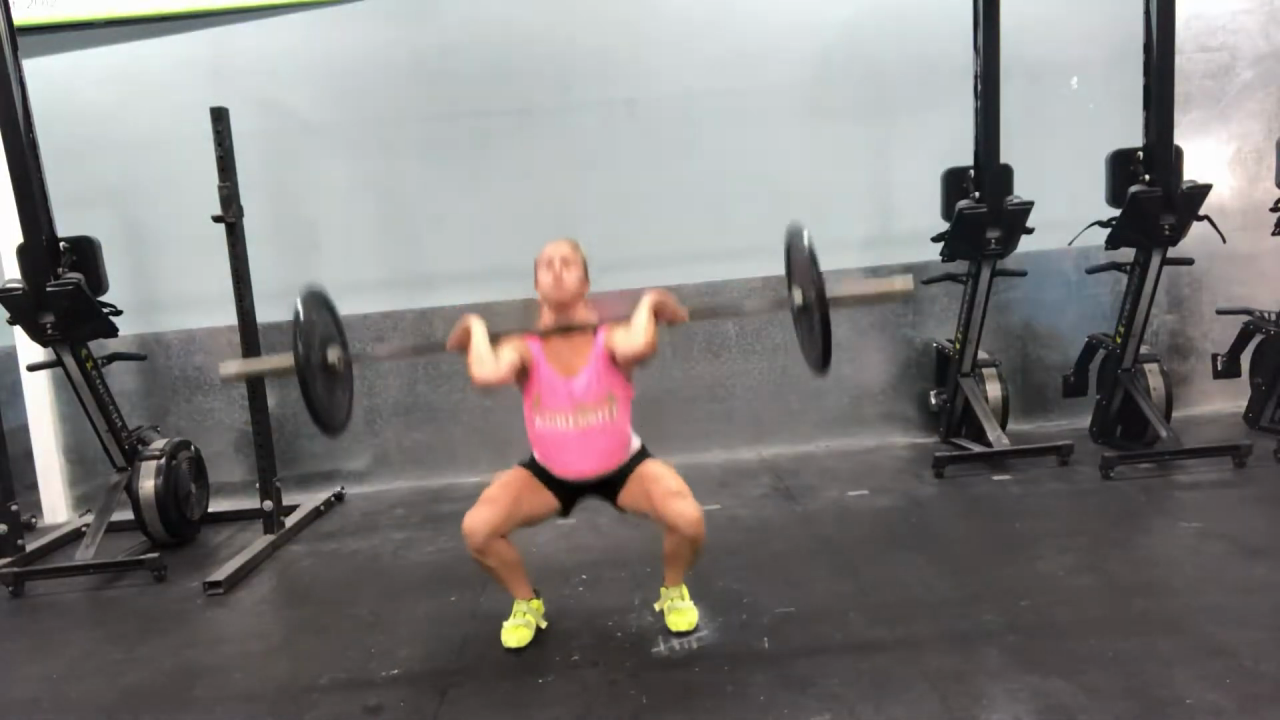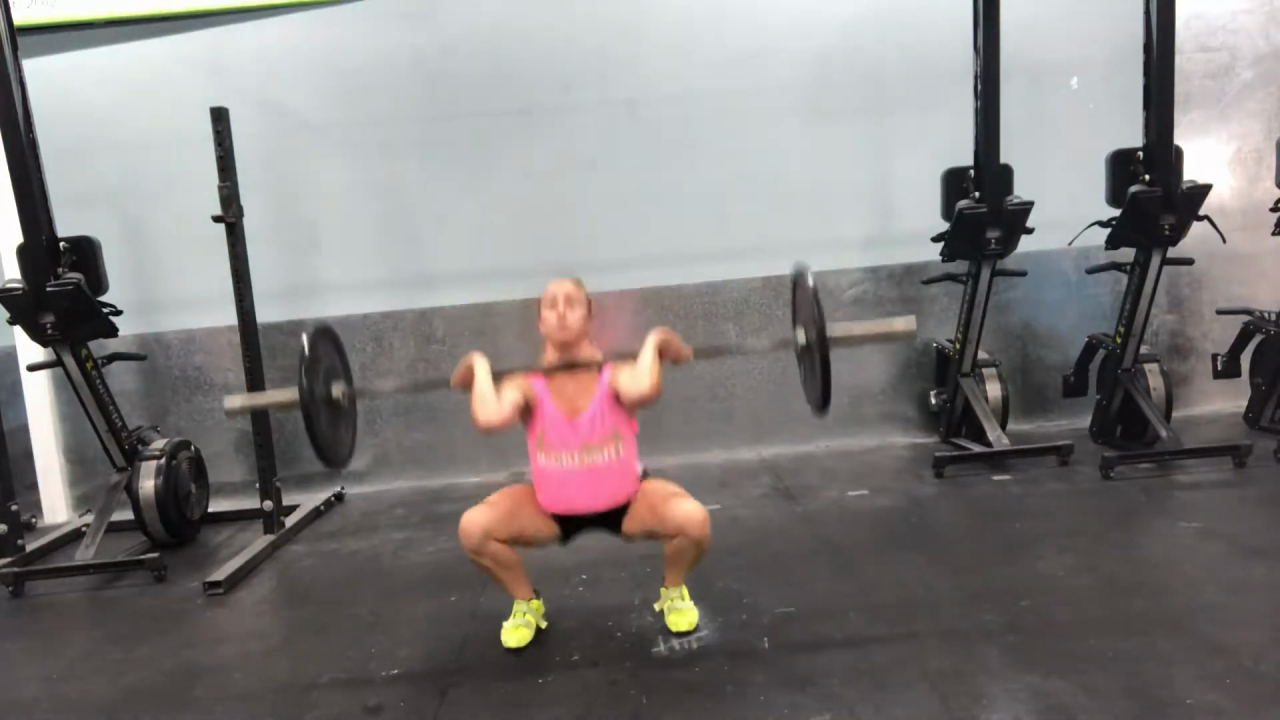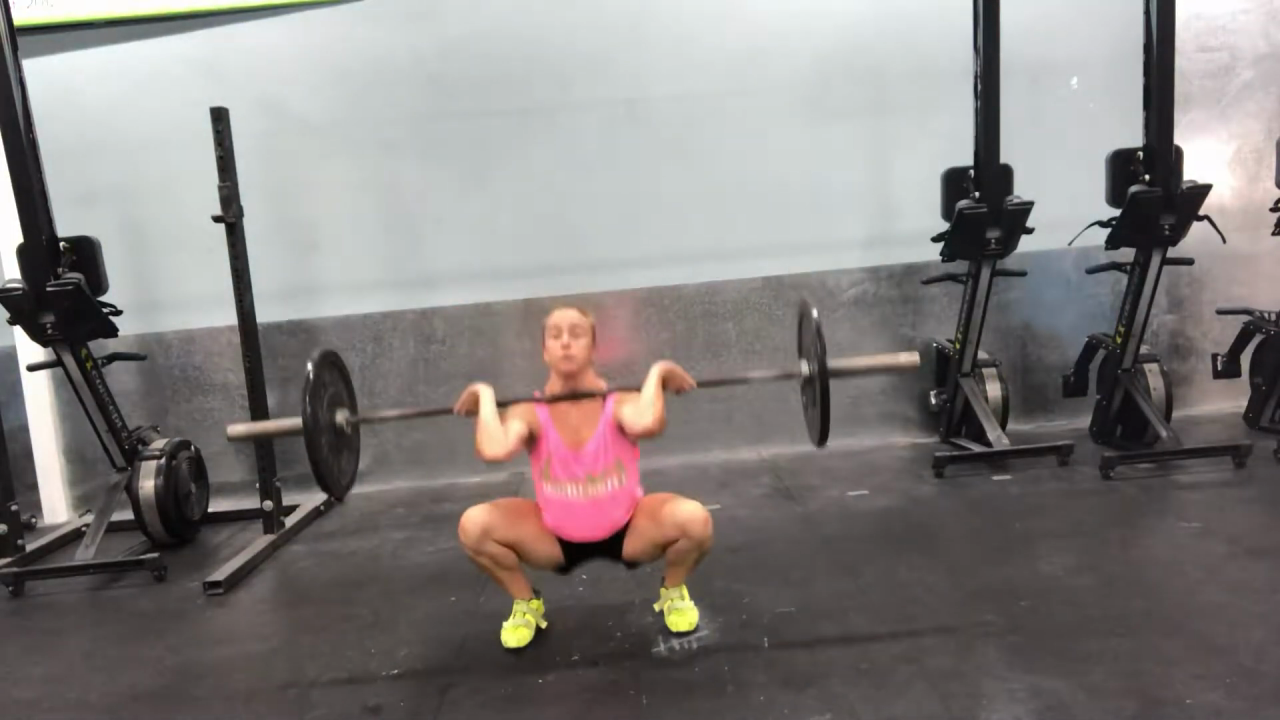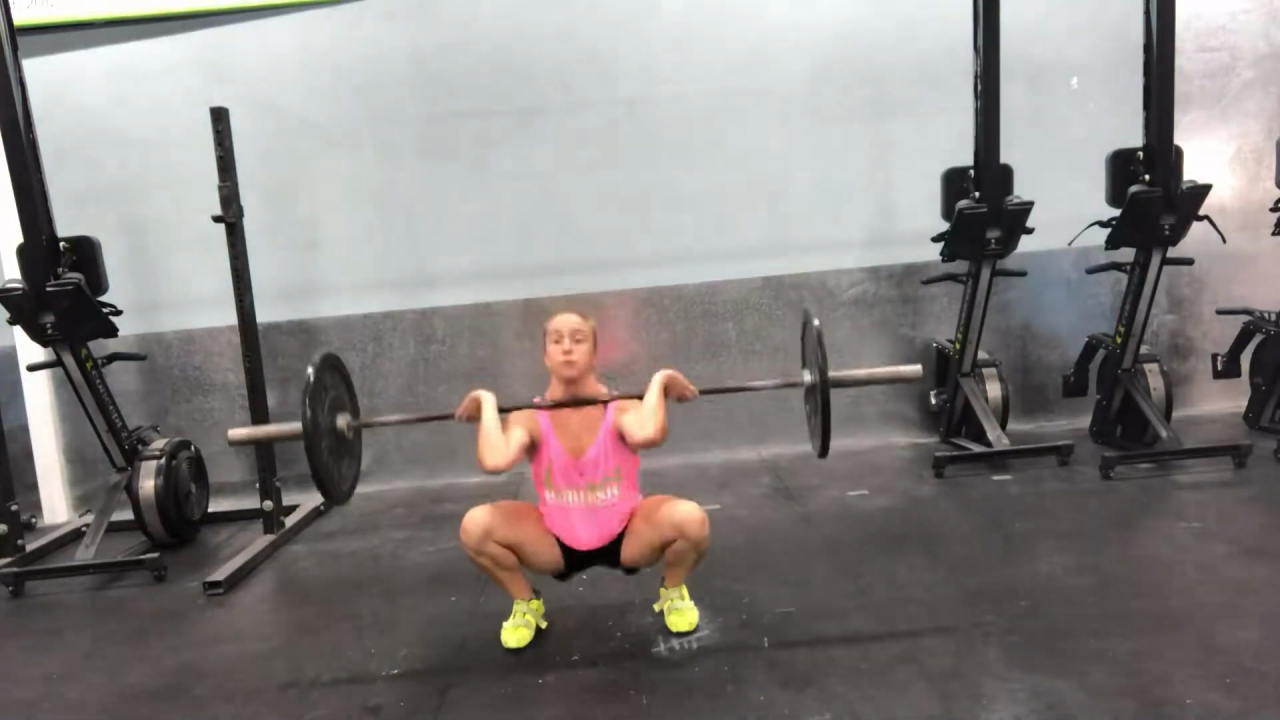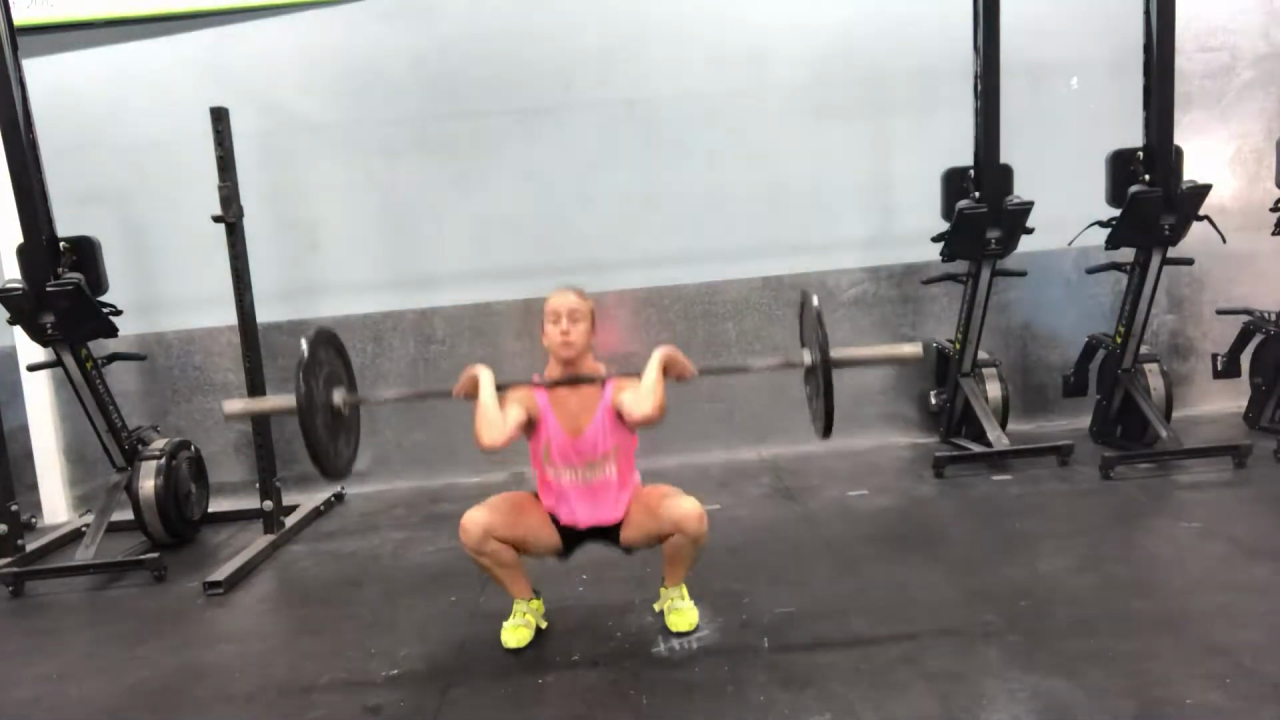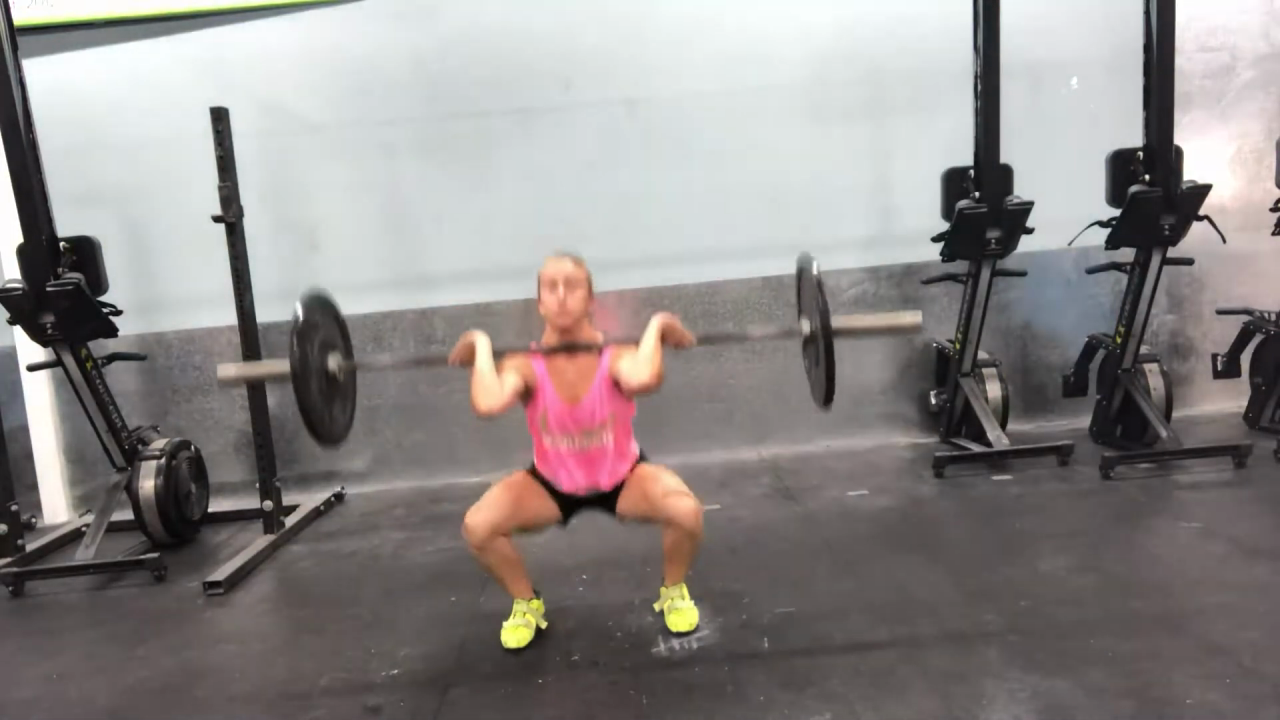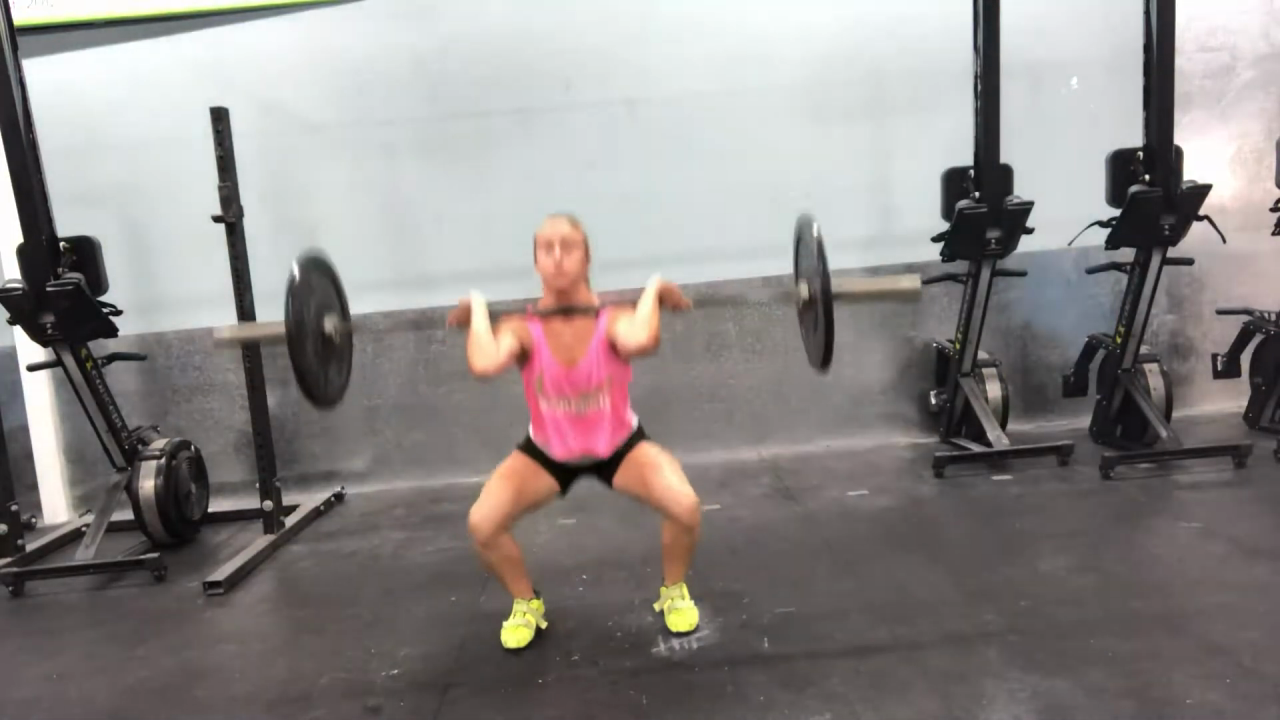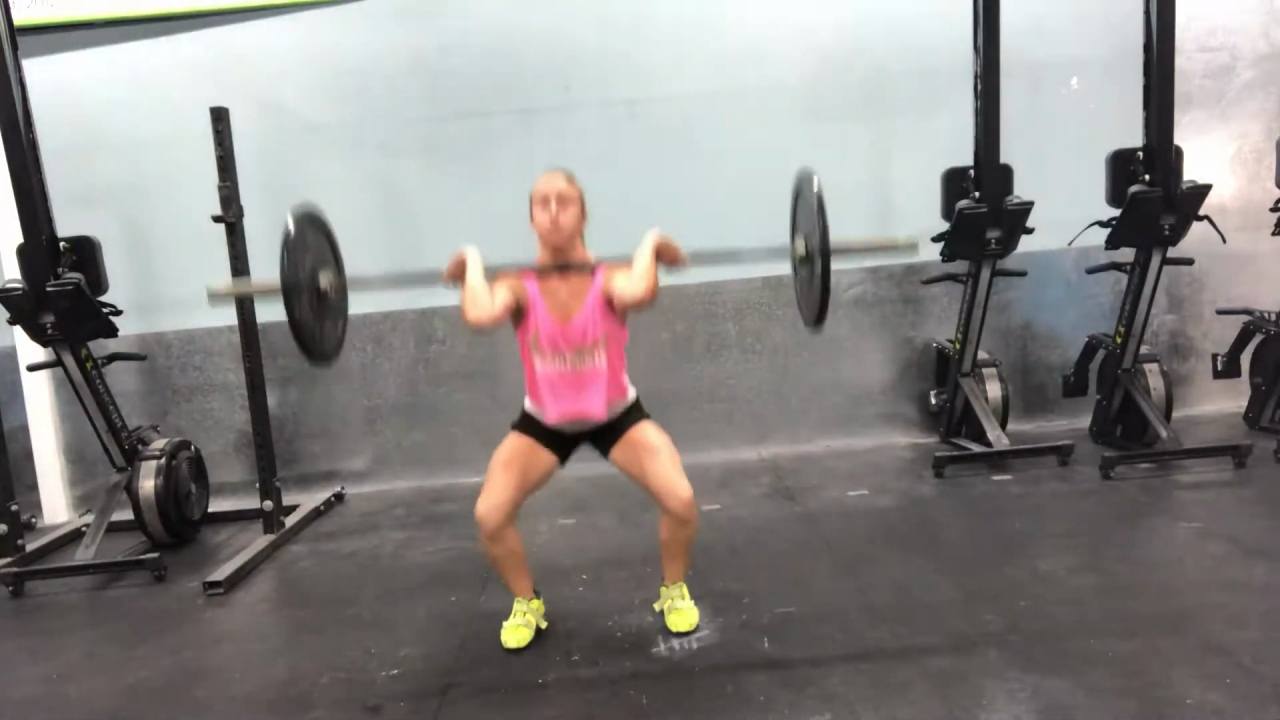
dt=0.1s
person 1, frame 1
left shoulder: (611, 340)
right shoulder: (524, 349)
left elbow: (640, 346)
right elbow: (485, 375)
left wrist: (649, 304)
right wrist: (477, 330)
left hip: (621, 465)
right hip: (551, 472)
left knee: (689, 520)
right knee: (476, 530)
left ankle: (673, 591)
right ankle: (526, 604)
person 1, frame 2
left shoulder: (615, 377)
right shoulder: (526, 386)
left elbow: (643, 390)
right elbow: (488, 418)
left wrist: (652, 343)
right wrist: (481, 369)
left hip: (624, 500)
right hip: (554, 509)
left knee: (694, 523)
right knee: (473, 530)
left ankle: (674, 592)
right ankle: (526, 604)
person 1, frame 3
left shoulder: (619, 405)
right shoulder: (531, 415)
left elbow: (646, 423)
right elbow: (493, 450)
left wrist: (656, 374)
right wrist: (486, 398)
left hip: (625, 526)
right hip: (558, 534)
left knee: (696, 522)
right knee: (473, 527)
left ankle: (672, 591)
right ankle: (526, 603)
person 1, frame 4
left shoulder: (620, 412)
right shoulder: (532, 421)
left elbow: (649, 435)
right elbow: (494, 461)
left wrist: (658, 384)
right wrist: (488, 405)
left hip: (625, 531)
right hip: (558, 539)
left knee: (692, 520)
right knee: (474, 528)
left ankle: (673, 593)
right ankle: (526, 603)
person 1, frame 5
left shoulder: (618, 391)
right shoulder: (529, 399)
left elbow: (646, 412)
right elbow: (491, 440)
left wrist: (658, 360)
right wrist: (485, 381)
left hip: (623, 513)
right hip: (556, 519)
left knee: (690, 515)
right knee: (474, 527)
left ankle: (673, 593)
right ankle: (526, 604)
person 1, frame 6
left shoulder: (614, 357)
right shoulder: (527, 365)
left elbow: (644, 380)
right elbow: (487, 404)
left wrist: (655, 330)
right wrist: (483, 348)
left hip: (620, 474)
right hip: (552, 479)
left knee: (687, 511)
right knee: (478, 527)
left ankle: (673, 592)
right ankle: (526, 603)
person 1, frame 7
left shoulder: (612, 321)
right shoulder: (523, 329)
left elbow: (641, 341)
right elbow: (483, 365)
left wrist: (653, 290)
right wrist: (478, 308)
left hip: (618, 445)
right hip: (548, 453)
left knee: (684, 506)
right knee: (482, 524)
left ankle: (674, 592)
right ankle: (526, 604)
person 1, frame 8
left shoulder: (608, 278)
right shoulder: (520, 285)
left elbow: (638, 295)
right elbow: (478, 315)
left wrist: (649, 248)
right wrist: (474, 264)
left hip: (615, 412)
right hip: (544, 419)
left knee: (679, 499)
right knee: (491, 515)
left ankle: (674, 594)
right ankle: (525, 605)
